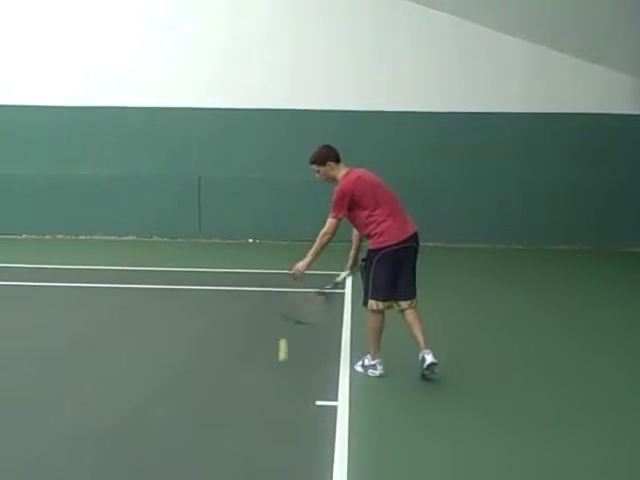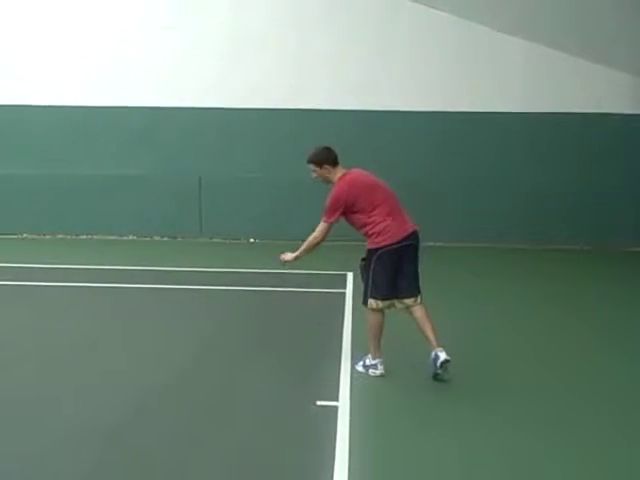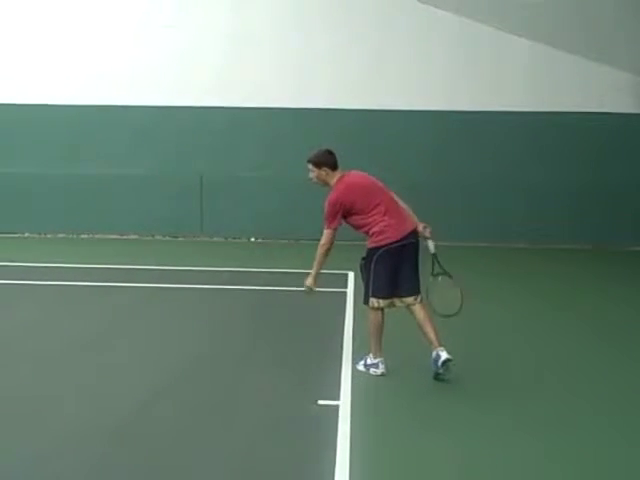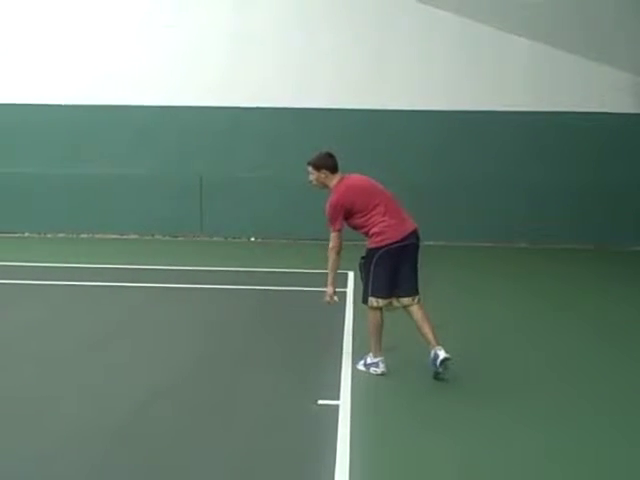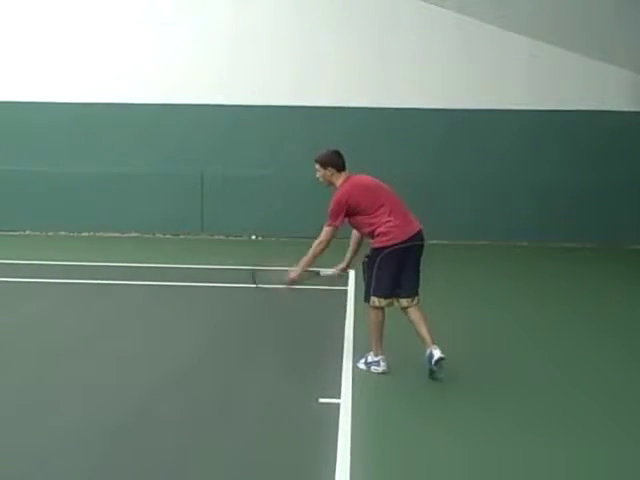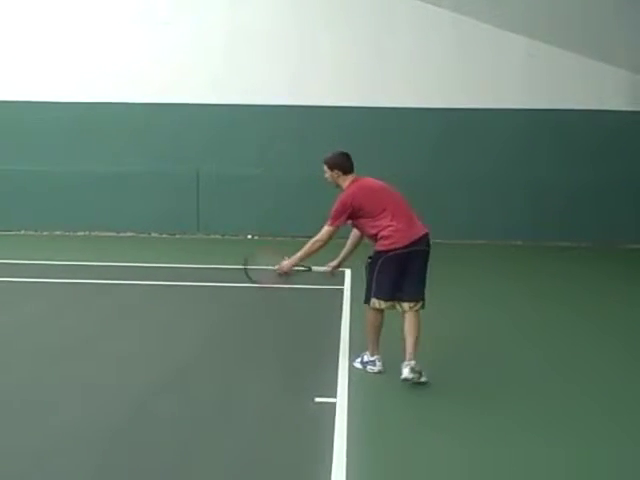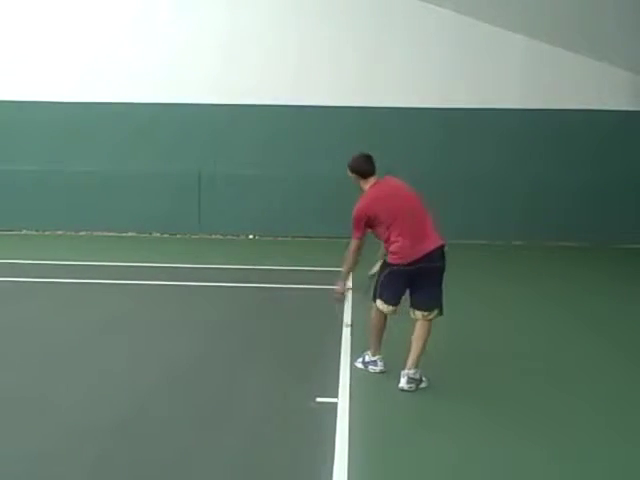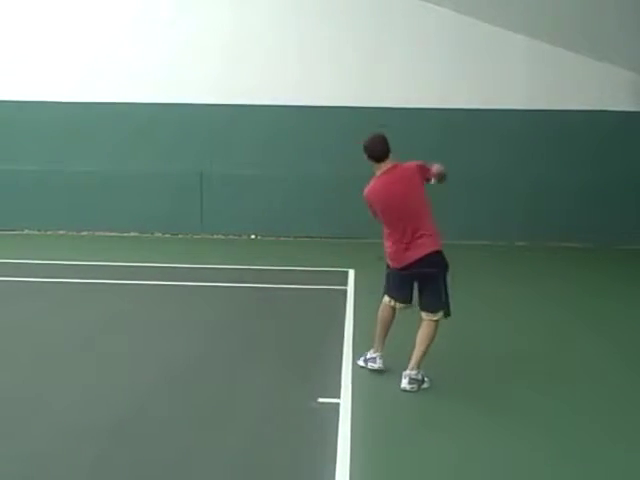
dt=0.3s
person 1, frame 1
left shoulder: (344, 188)
right shoulder: (360, 175)
left elbow: (328, 233)
left wrist: (307, 262)
right wrist: (352, 258)
left hip: (385, 245)
right hip: (408, 237)
left knee: (375, 304)
right knee: (406, 302)
left ankle: (373, 361)
right ankle: (426, 354)
person 1, frame 2
left shoulder: (339, 192)
right shoulder: (358, 175)
left elbow: (319, 235)
right elbow: (382, 203)
left wrist: (295, 255)
left hip: (384, 244)
right hip: (408, 235)
left knee: (375, 304)
right knee: (412, 299)
left ankle: (374, 361)
right ankle: (437, 351)
person 1, frame 3
left shoulder: (335, 197)
right shoulder: (358, 177)
left elbow: (326, 243)
right elbow: (393, 198)
left wrist: (313, 276)
right wrist: (417, 224)
left hip: (384, 243)
right hip: (408, 235)
left knee: (375, 303)
right knee: (413, 299)
left ankle: (376, 360)
right ankle: (438, 351)
person 1, frame 4
left shoulder: (336, 199)
right shoulder: (356, 181)
left elbow: (335, 247)
left wrist: (330, 284)
left hip: (385, 243)
right hip: (409, 235)
left knee: (374, 303)
right knee: (410, 300)
left ankle: (376, 359)
right ankle: (437, 350)
person 1, frame 5
left shoulder: (342, 197)
right shoulder: (364, 182)
left elbow: (324, 240)
left wrist: (300, 268)
right wrist: (346, 263)
left hip: (390, 244)
right hip: (414, 236)
left knee: (376, 302)
right knee: (408, 301)
left ankle: (376, 359)
right ankle: (432, 349)
person 1, frame 6
left shoulder: (347, 198)
right shoulder: (368, 186)
left elbow: (322, 239)
left wrist: (292, 262)
right wrist: (339, 261)
left hip: (393, 247)
right hip: (420, 240)
left knee: (376, 303)
right knee: (411, 306)
left ankle: (372, 358)
right ankle: (410, 363)
person 1, frame 7
left shoulder: (362, 207)
right shoulder: (397, 184)
left elbow: (354, 248)
left wrist: (343, 279)
left hip: (401, 259)
right hip: (433, 252)
left knee: (381, 306)
right knee: (425, 316)
left ankle: (373, 358)
right ankle: (409, 374)
person 1, frame 8
left shoulder: (370, 192)
right shoulder: (413, 170)
right elbow: (439, 172)
right wrist: (436, 174)
left hip: (398, 259)
right hip: (430, 255)
left knee: (390, 302)
right knee: (432, 316)
left ankle: (375, 355)
right ankle: (412, 373)
